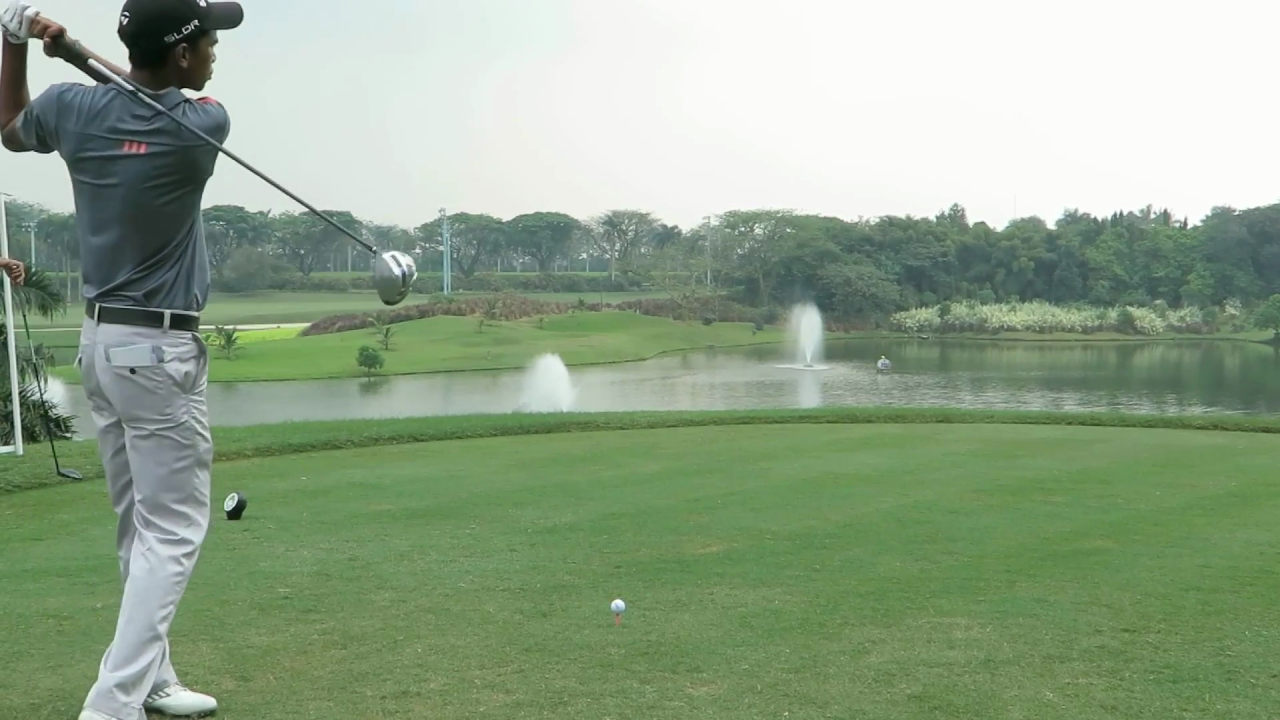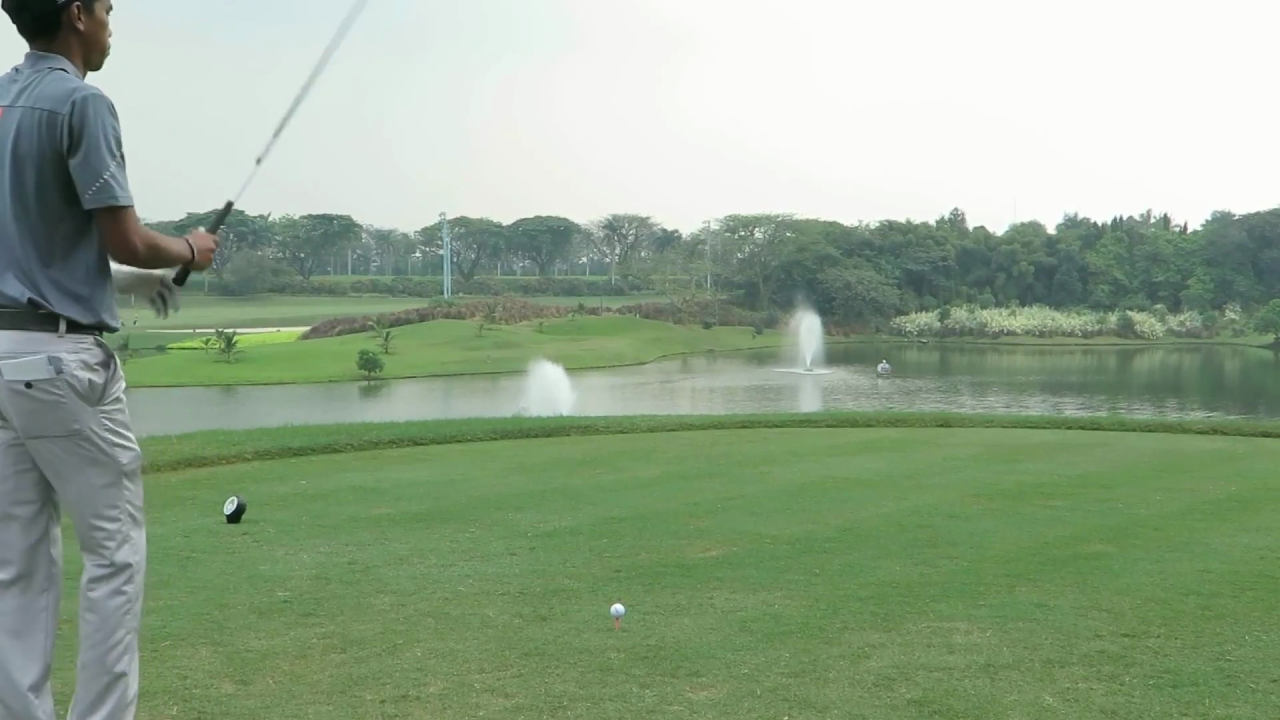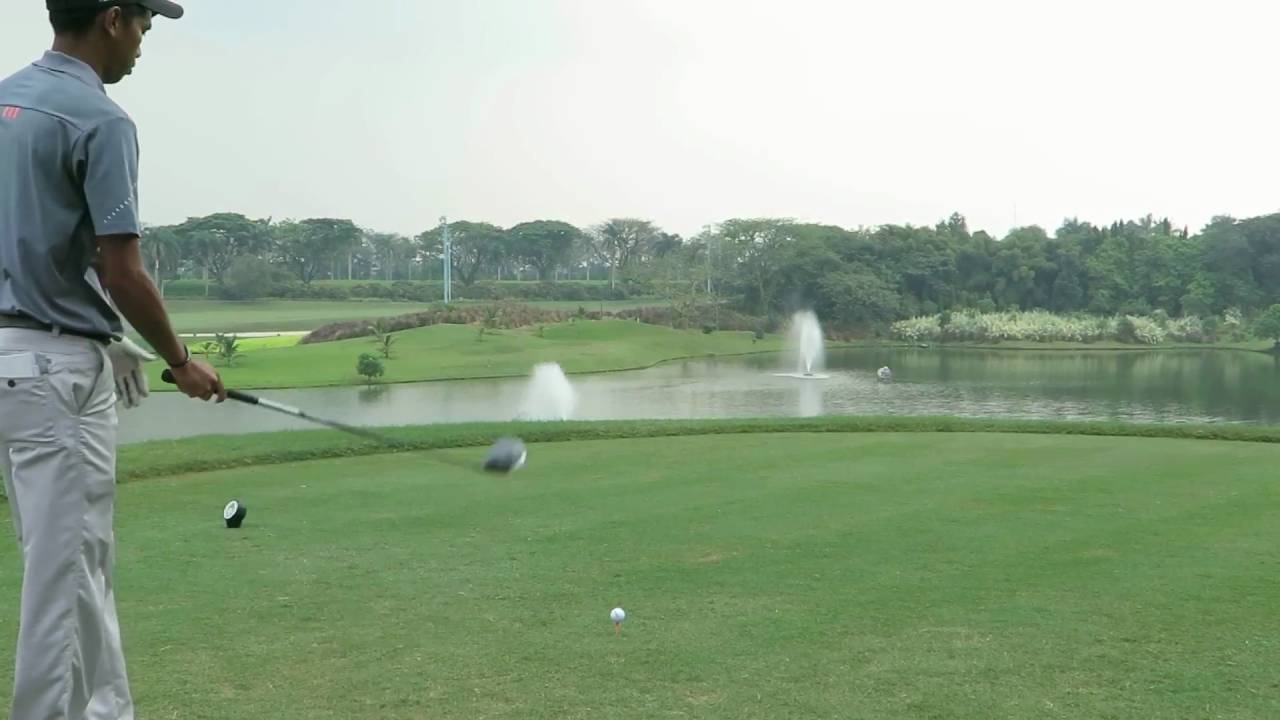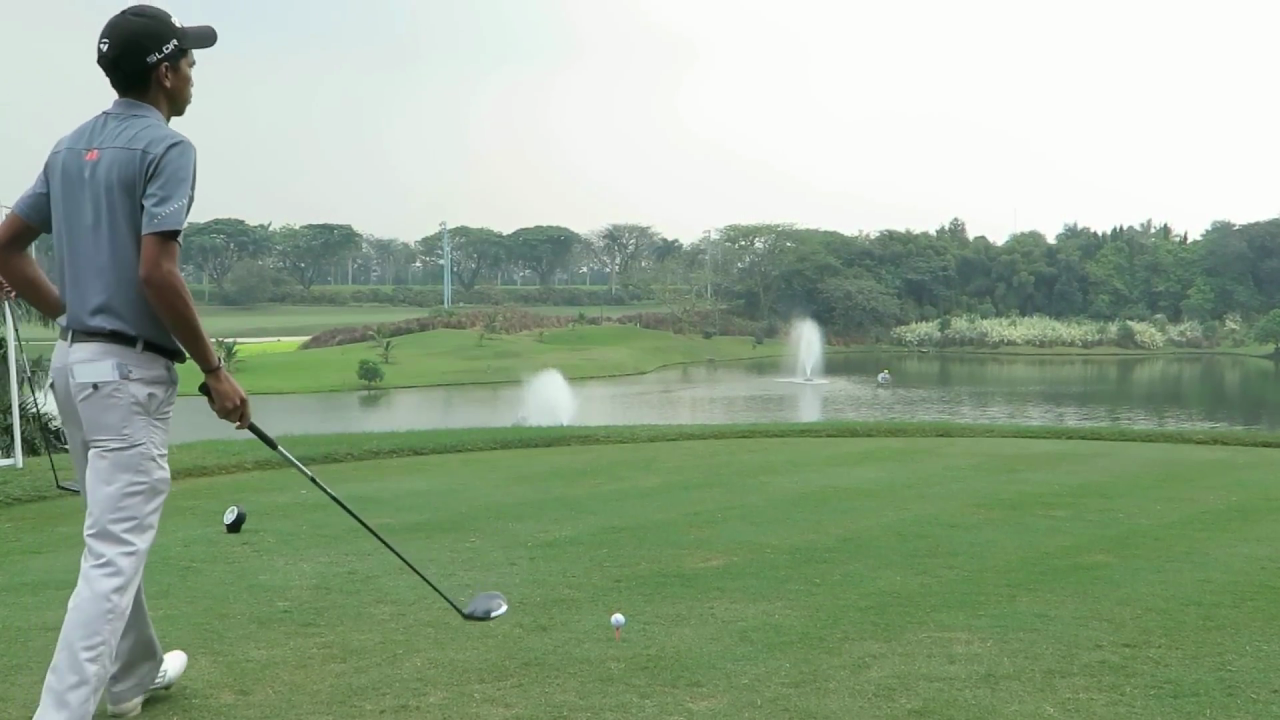
dt=1s
person 1, frame 1
left shoulder: (69, 106)
right shoulder: (206, 123)
left hip: (99, 339)
right hip: (159, 350)
left knee: (140, 524)
right knee: (172, 532)
person 1, frame 2
right shoulder: (81, 104)
right elbow: (123, 238)
left wrist: (127, 270)
right wrist: (187, 252)
right hip: (59, 355)
right knee: (114, 551)
person 1, frame 3
right shoulder: (100, 120)
right elbow: (121, 272)
left wrist: (108, 332)
right wrist: (180, 361)
left knee: (74, 558)
right knee: (65, 565)
person 1, frame 4
left shoulder: (70, 146)
right shoulder: (167, 148)
right elbow: (156, 272)
right wrist: (215, 370)
left hip: (73, 360)
right hip: (129, 368)
left knee: (115, 533)
right knee: (113, 555)
